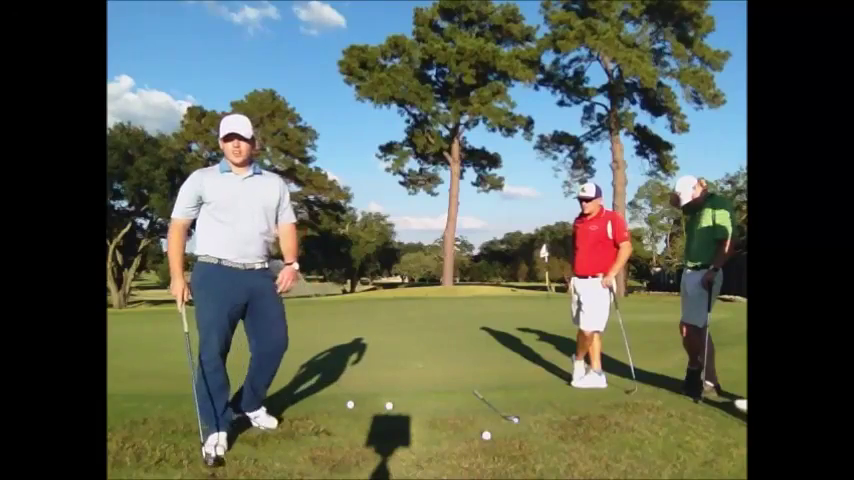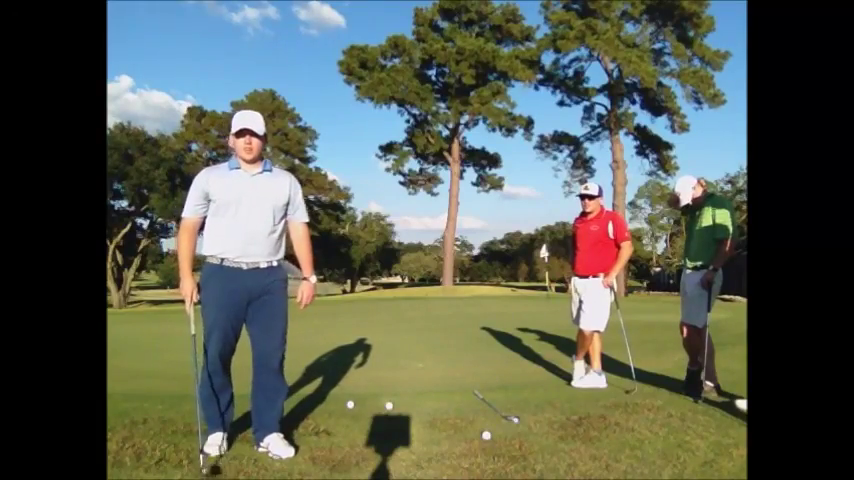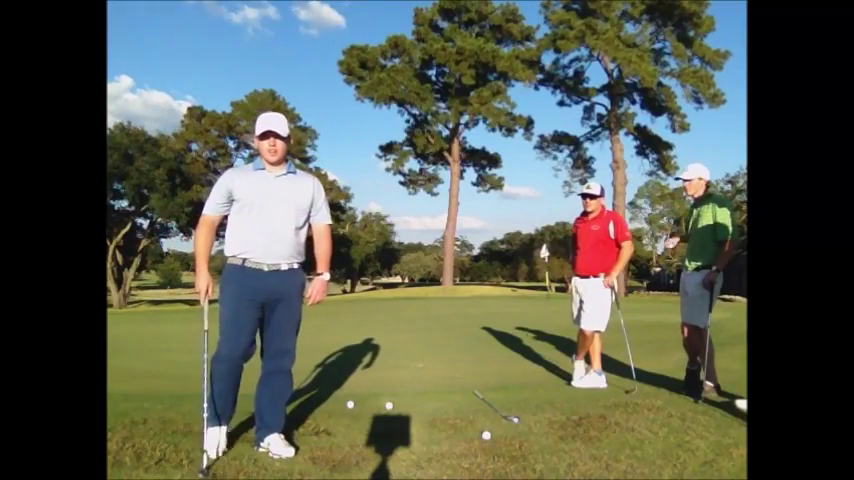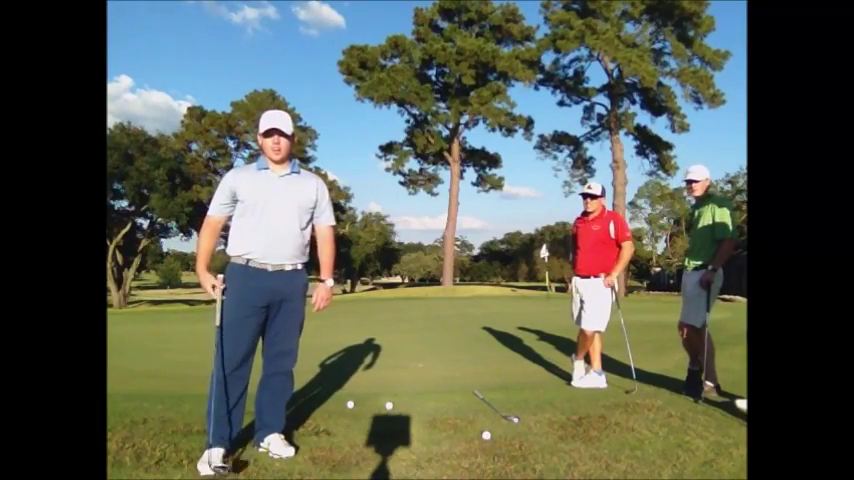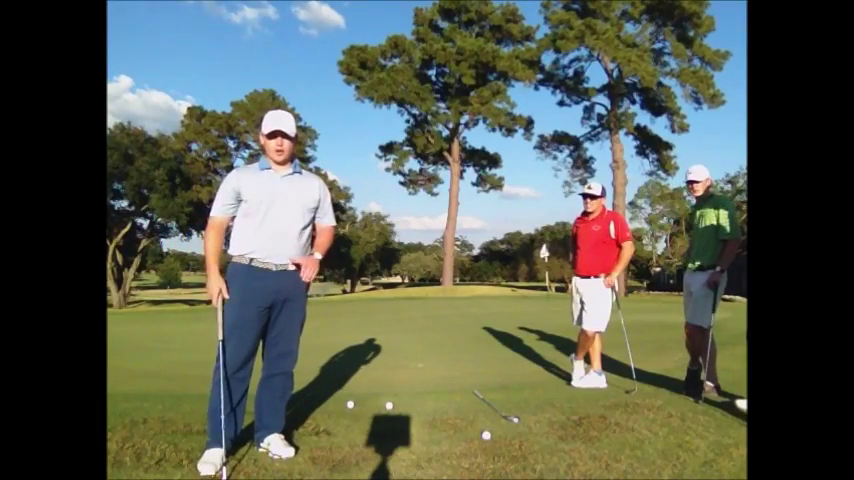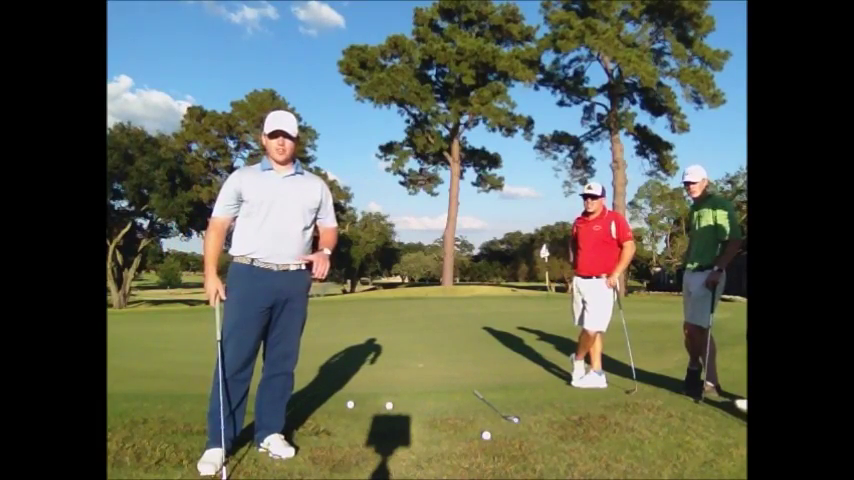
dt=0.5s
person 1, frame 1
left shoulder: (275, 184)
right shoulder: (201, 180)
left elbow: (286, 227)
right elbow: (178, 227)
left wrist: (291, 264)
right wrist: (177, 275)
left hip: (260, 276)
right hip: (215, 275)
left knee: (273, 344)
right knee: (213, 352)
left ankle: (250, 403)
right ankle: (217, 427)
person 1, frame 2
left shoulder: (286, 182)
right shoulder: (209, 177)
left elbow: (299, 230)
right elbow: (188, 227)
left wrist: (308, 276)
right wrist: (186, 275)
left hip: (269, 278)
right hip: (222, 275)
left knee: (270, 356)
right knee: (216, 354)
left ankle: (268, 432)
right ankle: (217, 428)
person 1, frame 3
left shoulder: (309, 184)
right shoulder: (233, 178)
left elbow: (321, 231)
right elbow: (207, 223)
left wrist: (322, 275)
right wrist: (202, 269)
left hip: (288, 280)
right hip: (242, 275)
left knee: (280, 359)
right knee: (231, 353)
left ankle: (270, 432)
right ankle: (217, 422)
person 1, frame 4
left shoulder: (313, 184)
right shoulder: (237, 178)
left elbow: (325, 232)
right elbow: (212, 224)
left wrist: (326, 280)
right wrist: (202, 268)
left hip: (291, 281)
right hip: (245, 276)
left knee: (281, 360)
right knee: (231, 360)
left ankle: (270, 433)
right ankle: (218, 442)
person 1, frame 5
left shoulder: (314, 184)
right shoulder: (240, 178)
left elbow: (326, 228)
right elbow: (216, 225)
left wrist: (315, 256)
right wrist: (213, 272)
left hip: (292, 281)
right hip: (247, 275)
left knee: (281, 361)
right knee: (233, 359)
left ankle: (270, 432)
right ankle: (218, 442)
person 1, frame 6
left shoulder: (316, 185)
right shoulder: (241, 179)
left elbow: (329, 228)
right elbow: (217, 226)
left wrist: (325, 251)
right wrist: (210, 273)
left hip: (294, 281)
right hip: (249, 275)
left knee: (282, 361)
right knee: (234, 360)
left ankle: (270, 432)
right ankle: (218, 442)
person 2, frame 1
left shoulder: (718, 205)
right shoulder: (694, 207)
left elbow: (726, 243)
right elbow: (673, 201)
left wrist: (713, 270)
right wrist: (682, 189)
left hip: (705, 274)
right hip: (689, 272)
left knee: (691, 327)
right knee: (694, 327)
left ankle: (702, 374)
right ankle: (702, 375)
person 2, frame 2
left shoulder: (719, 204)
right shoulder: (694, 207)
left elbow: (727, 243)
right elbow: (672, 202)
left wrist: (713, 270)
right wrist: (681, 191)
left hip: (705, 274)
right hip: (688, 273)
left knee: (690, 327)
right knee: (695, 328)
left ankle: (701, 374)
right ankle: (703, 376)
person 2, frame 3
left shoulder: (718, 204)
right shoulder: (694, 207)
left elbow: (729, 243)
left wrist: (714, 271)
right wrist: (679, 239)
left hip: (705, 275)
right hip: (688, 273)
left knee: (692, 328)
right knee: (695, 328)
left ankle: (701, 374)
right ankle: (707, 379)
person 2, frame 4
left shoulder: (719, 204)
right shoulder: (696, 208)
left elbow: (729, 242)
left wrist: (711, 270)
right wrist: (688, 259)
left hip: (705, 274)
right hip: (690, 272)
left knee: (687, 327)
right knee: (697, 328)
left ankle: (696, 368)
right ankle: (709, 380)
person 2, frame 5
left shoulder: (721, 204)
right shoulder: (695, 209)
left elbow: (733, 242)
left wrist: (719, 270)
right wrist: (687, 261)
left hip: (709, 275)
right hip: (691, 273)
left knee: (694, 327)
right knee: (699, 329)
left ankle: (696, 368)
right ankle: (709, 380)
person 2, frame 6
left shoulder: (720, 205)
right shoulder: (693, 209)
left elbow: (734, 242)
left wrist: (717, 270)
right wrist: (686, 262)
left hip: (708, 275)
right hip: (691, 273)
left knee: (694, 327)
right knee: (696, 328)
left ankle: (699, 372)
right ankle: (706, 377)
person 3, frame 1
left shoulder: (612, 219)
right shoulder: (578, 221)
left elbow: (626, 247)
left wrist: (611, 274)
right wrist: (573, 274)
left hip: (598, 283)
right hip: (578, 281)
left knee: (588, 328)
right knee: (589, 329)
left ankle: (578, 361)
right ankle: (596, 374)
person 3, frame 2
left shoulder: (612, 219)
right shoulder: (578, 222)
left elbow: (627, 247)
left wrist: (612, 274)
right wrist: (573, 274)
left hip: (598, 282)
right hip: (579, 281)
left knee: (588, 327)
right knee: (590, 329)
left ankle: (578, 361)
right ankle: (596, 373)
person 3, frame 3
left shoulder: (613, 219)
right shoulder: (578, 222)
left elbow: (627, 247)
left wrist: (613, 274)
right wrist: (574, 273)
left hip: (599, 283)
right hip: (579, 281)
left knee: (589, 328)
right knee: (589, 329)
left ankle: (578, 361)
right ankle: (596, 374)
person 3, frame 4
left shoulder: (613, 219)
right shoulder: (579, 222)
left elbow: (628, 247)
left wrist: (614, 274)
right wrist: (574, 271)
left hip: (600, 283)
right hip: (579, 281)
left knee: (590, 328)
right knee: (590, 329)
left ankle: (578, 360)
right ankle: (596, 373)
person 3, frame 5
left shoulder: (614, 219)
right shoulder: (579, 222)
left elbow: (628, 247)
left wrist: (614, 274)
left hip: (600, 283)
right hip: (579, 281)
left knee: (591, 329)
right knee: (589, 329)
left ankle: (577, 359)
right ankle: (596, 374)
person 3, frame 6
left shoulder: (614, 219)
right shoulder: (579, 222)
left elbow: (629, 247)
left wrist: (615, 274)
right wrist: (574, 267)
left hip: (602, 283)
right hip: (580, 282)
left knee: (592, 328)
right knee: (590, 328)
left ankle: (578, 359)
right ankle: (596, 374)
